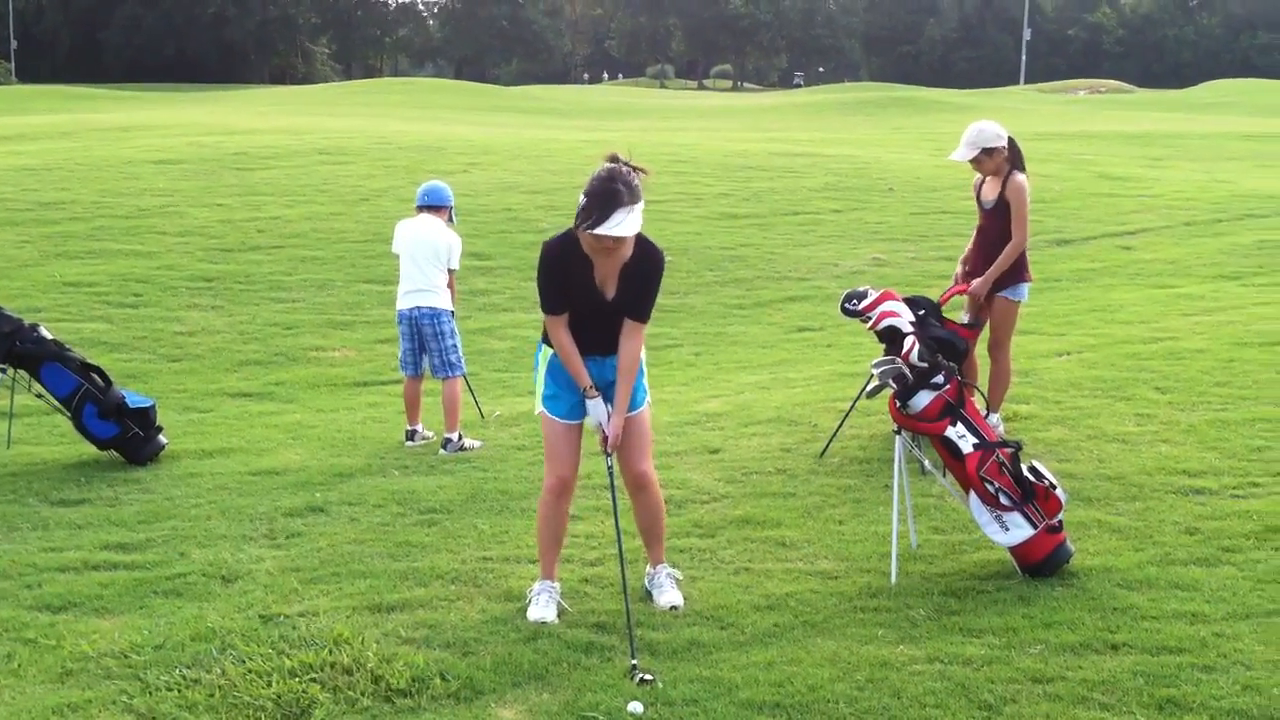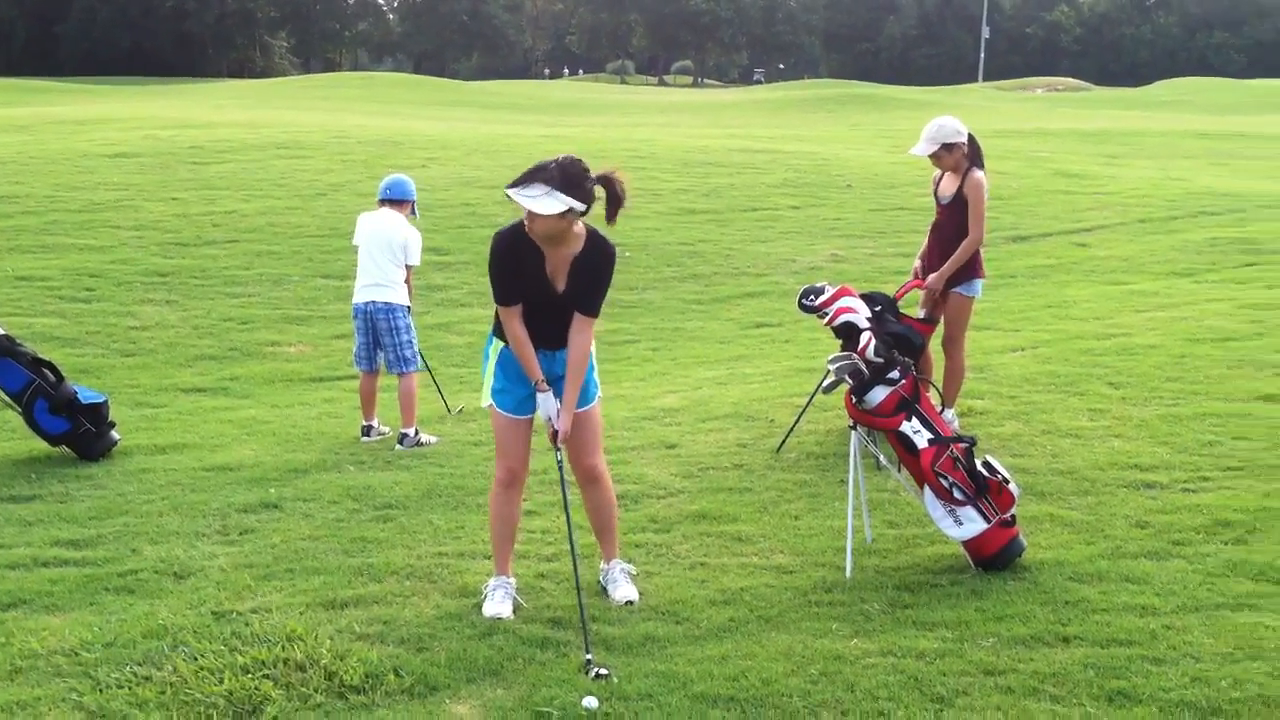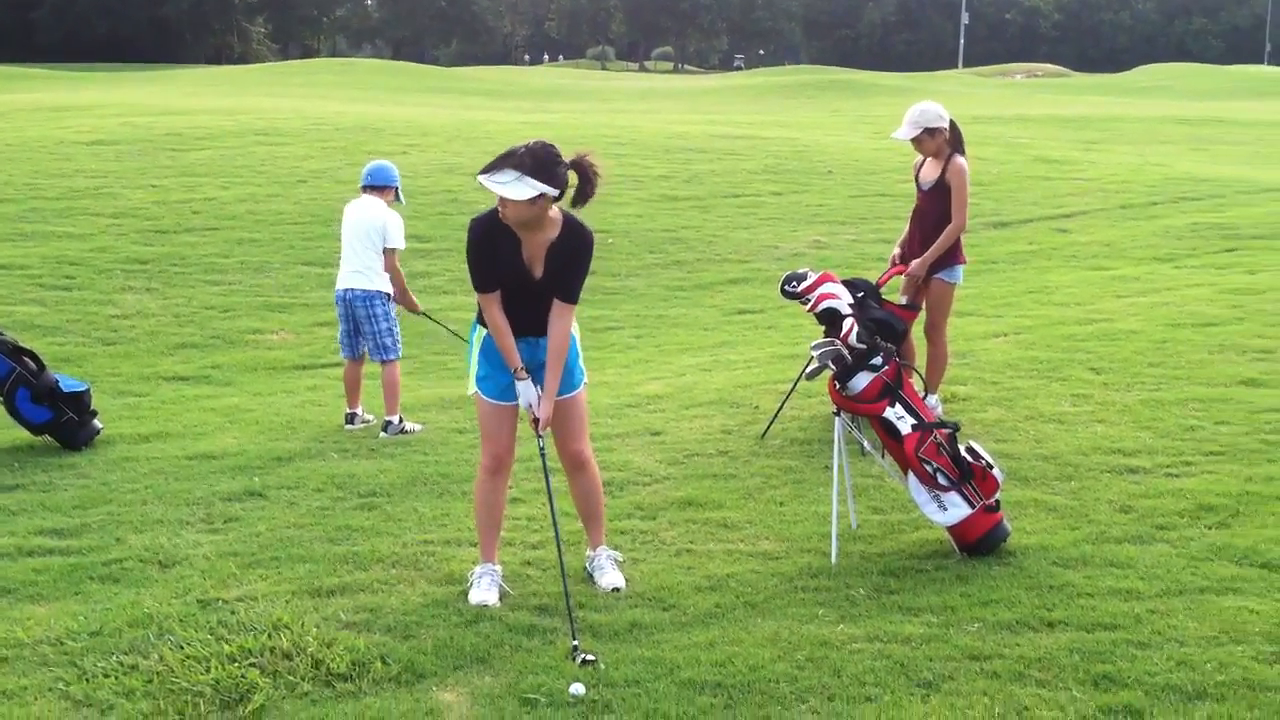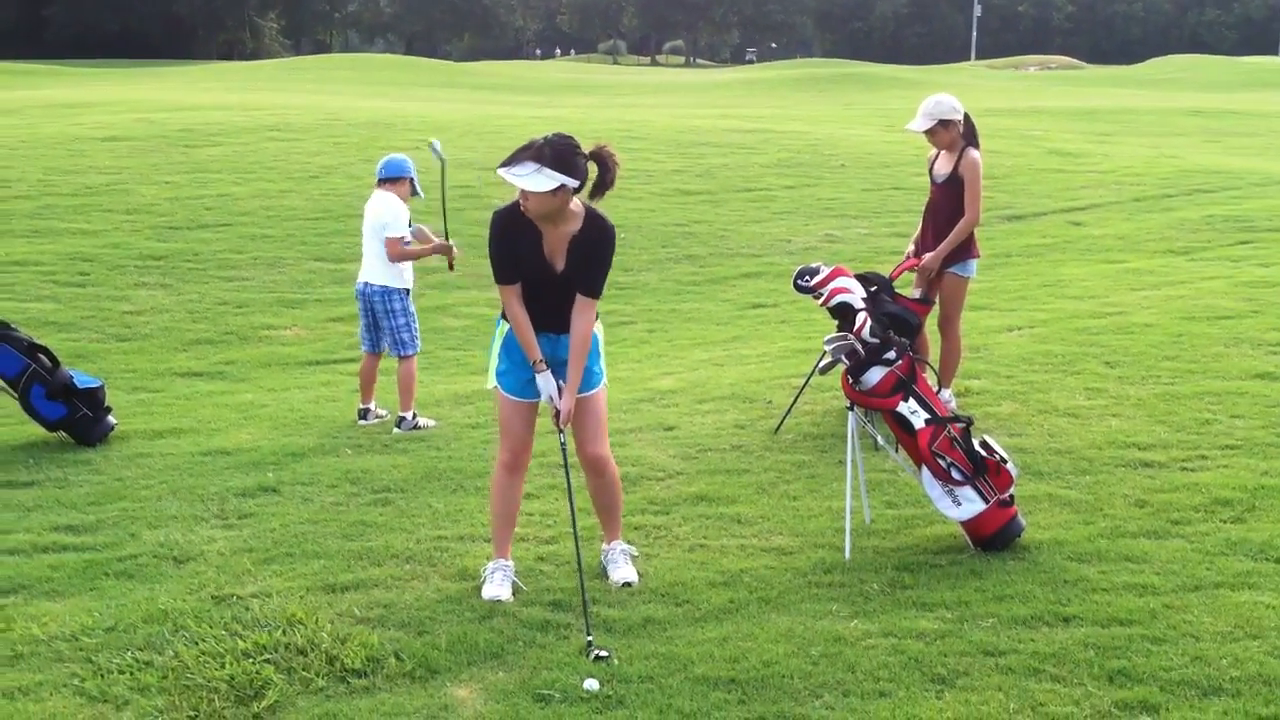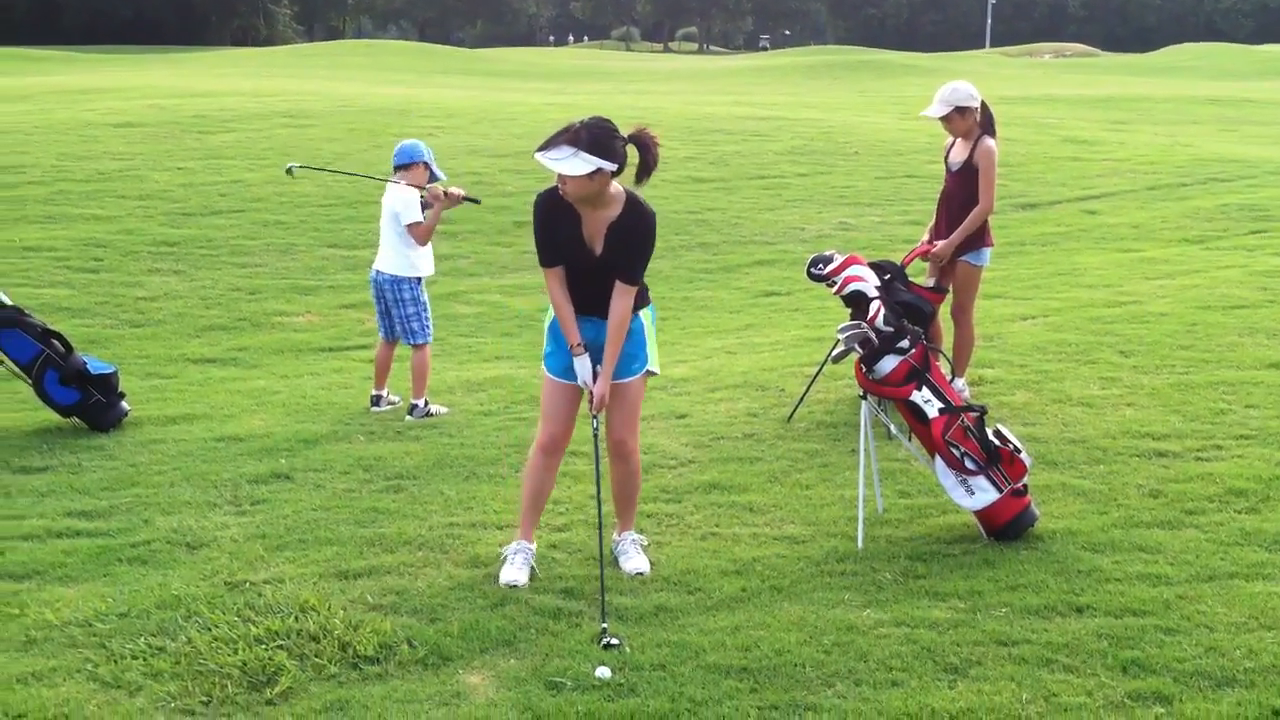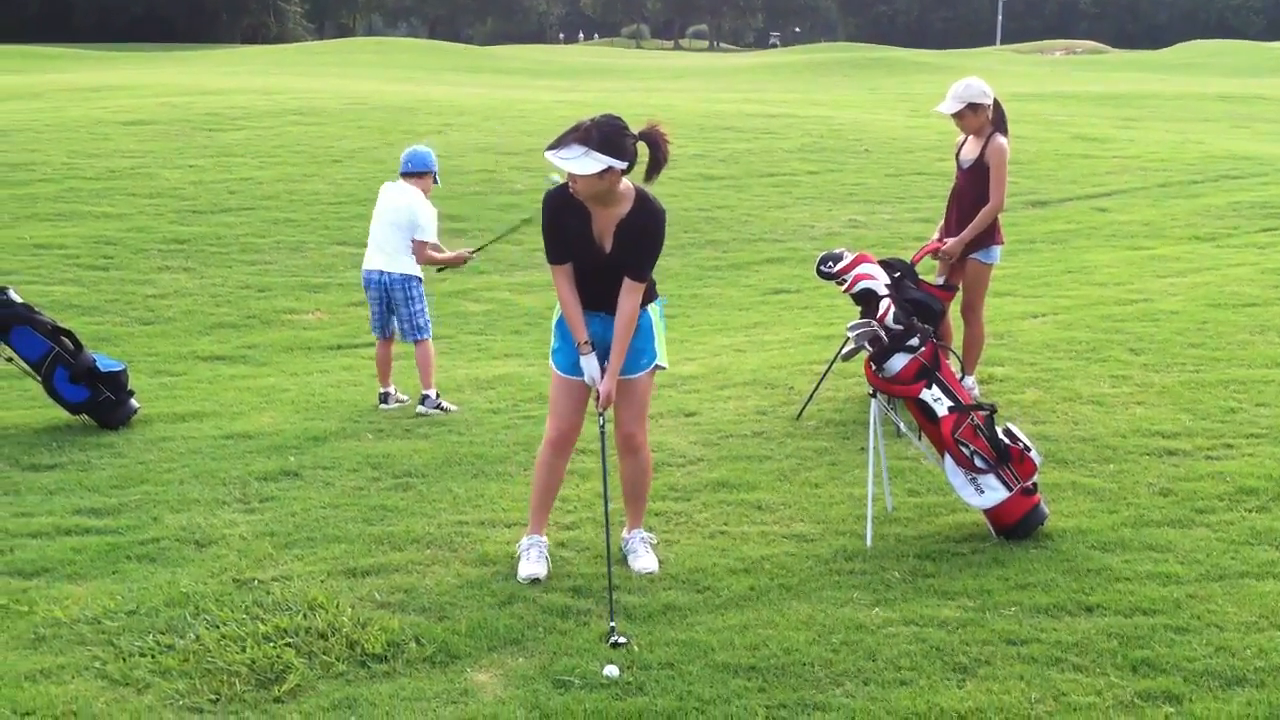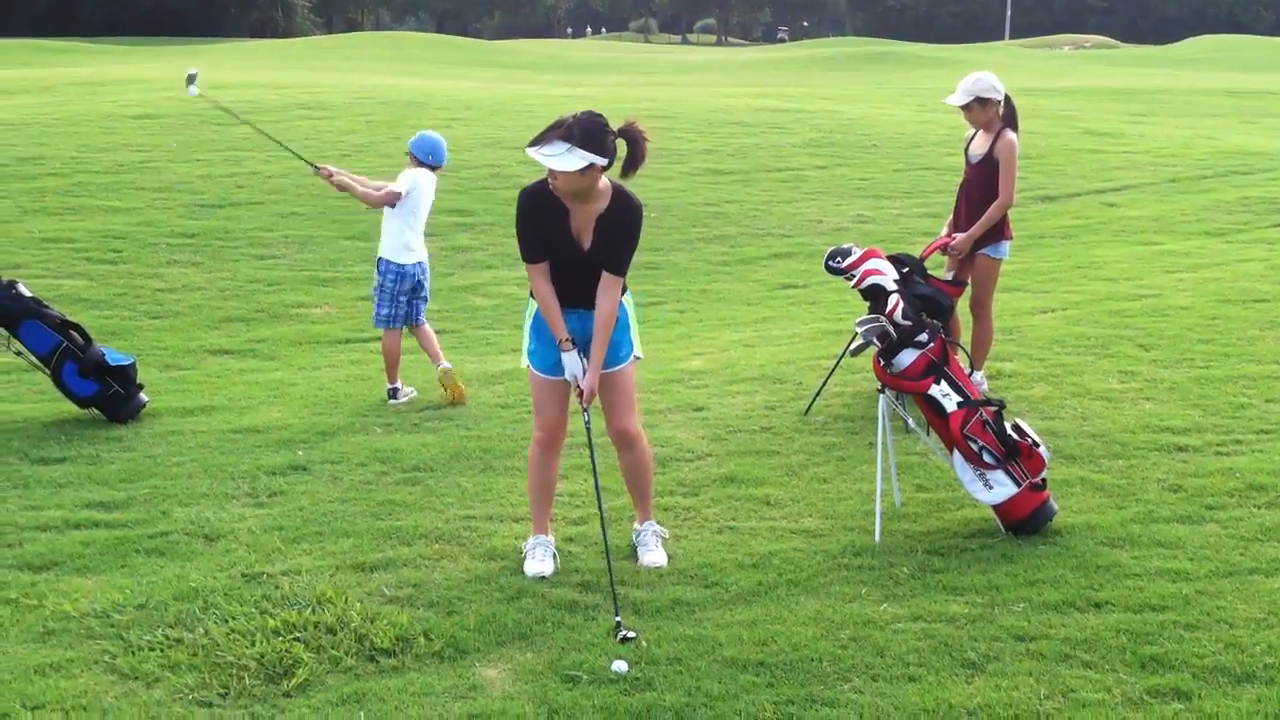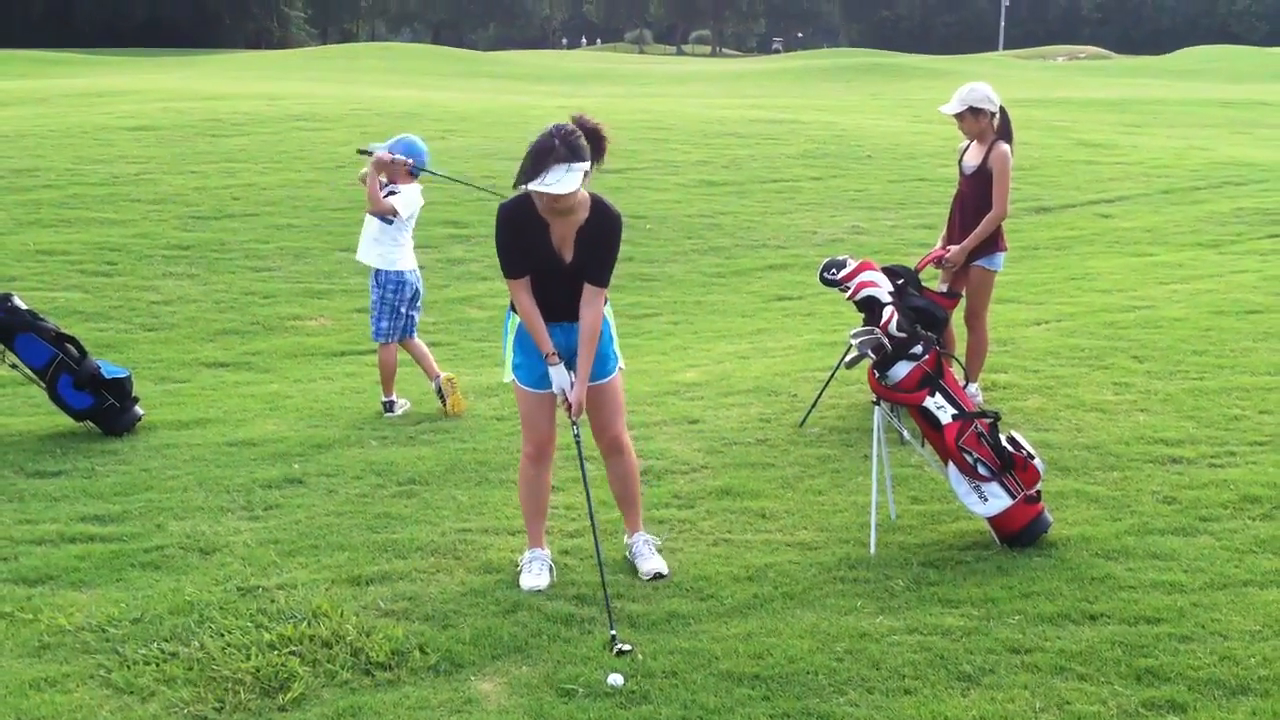
dt=0.3s
person 1, frame 1
left shoulder: (649, 258)
right shoulder: (557, 252)
left elbow: (632, 335)
right elbow: (558, 328)
left wrist: (620, 411)
right wrist: (590, 395)
left hip: (621, 365)
right hip: (565, 366)
left knee: (641, 474)
right knee: (560, 479)
left ankle: (659, 571)
right ankle: (546, 584)
person 1, frame 2
left shoulder: (599, 253)
right shoulder: (508, 243)
left elbow: (581, 329)
right elbow: (512, 320)
left wrist: (568, 406)
right wrist: (540, 388)
left hip: (570, 358)
right hip: (515, 359)
left knee: (591, 467)
right knee: (510, 471)
left ankle: (613, 565)
right ankle: (501, 579)
person 1, frame 3
left shoulder: (577, 238)
right shoulder: (485, 230)
left elbow: (560, 315)
right elbow: (491, 307)
left wrist: (549, 394)
right wrist: (519, 375)
left hip: (554, 344)
right hip: (499, 345)
left knee: (577, 454)
right knee: (495, 459)
left ankle: (600, 552)
right ankle: (487, 567)
person 1, frame 4
left shoulder: (598, 232)
right shoulder: (507, 222)
left elbow: (583, 311)
right elbow: (512, 299)
left wrist: (571, 389)
right wrist: (539, 369)
left hip: (577, 343)
right hip: (521, 343)
left knee: (595, 455)
right knee: (512, 456)
left ankle: (615, 546)
right ankle: (500, 562)
person 1, frame 5
left shoulder: (639, 217)
right shoulder: (549, 206)
left elbow: (623, 296)
right elbow: (556, 282)
left wrist: (606, 374)
right wrist: (578, 352)
left hip: (625, 328)
right hip: (569, 324)
left knee: (623, 442)
right knee: (550, 438)
left ankle: (626, 536)
right ankle: (522, 545)
person 1, frame 6
left shoulder: (648, 214)
right shoulder: (558, 203)
left elbow: (631, 293)
right elbow: (563, 280)
left wrist: (613, 372)
right wrist: (585, 349)
left hip: (633, 323)
right hip: (576, 322)
left knee: (632, 435)
right knee: (560, 434)
left ankle: (636, 533)
right ankle: (534, 538)
person 1, frame 7
left shoulder: (626, 209)
right shoulder: (534, 200)
left elbow: (608, 289)
right elbow: (539, 278)
left wrist: (595, 367)
right wrist: (565, 346)
left hip: (608, 318)
right hip: (552, 319)
left knee: (626, 429)
right knee: (548, 433)
left ankle: (646, 527)
right ankle: (540, 538)
person 1, frame 8
left shoulder: (605, 219)
right shoulder: (513, 215)
left elbow: (592, 300)
right elbow: (521, 293)
left wrist: (582, 379)
right wrist: (552, 360)
left hip: (589, 329)
right hip: (534, 332)
left knee: (615, 438)
right knee: (537, 446)
left ankle: (638, 538)
right ankle: (536, 552)
person 2, frame 1
left shoulder: (1016, 184)
right shoulder: (980, 183)
left elbow: (1019, 240)
left wrist: (988, 278)
right wrist: (963, 263)
left hip: (1007, 277)
right hip: (980, 272)
left knee: (998, 348)
left ankle: (993, 417)
person 2, frame 2
left shoulder: (974, 181)
right shoulder: (939, 178)
left elbow: (975, 237)
left wrist: (943, 273)
right wrist: (920, 258)
left hip: (962, 273)
right hip: (935, 268)
left knee: (952, 343)
left ankle: (947, 412)
person 2, frame 3
left shoulder: (956, 167)
right shoulder: (920, 164)
left elbow: (958, 223)
left wrist: (927, 260)
right wrist: (900, 246)
left hip: (943, 260)
right hip: (916, 255)
left knee: (934, 330)
left ankle: (931, 398)
person 2, frame 4
left shoulder: (969, 159)
right shoulder: (934, 157)
left elbow: (971, 217)
left wrist: (940, 254)
right wrist: (915, 242)
left hip: (956, 254)
right hip: (929, 250)
left knee: (947, 323)
left ankle: (945, 393)
person 2, frame 5
left shoulder: (985, 148)
right shoulder: (951, 144)
left elbow: (986, 205)
left wrist: (952, 241)
right wrist: (930, 231)
left hip: (970, 242)
right hip: (944, 238)
left knee: (961, 312)
left ankle: (958, 382)
person 2, frame 6
left shoulder: (996, 145)
right shoulder: (963, 142)
left elbow: (996, 204)
left wrist: (962, 239)
right wrist: (941, 230)
left hip: (981, 240)
right hip: (954, 236)
left knee: (970, 310)
left ankle: (968, 380)
person 2, frame 7
left shoulder: (1006, 141)
right shoulder: (971, 137)
left elbow: (1005, 199)
left wrist: (971, 234)
right wrist: (950, 225)
left hip: (990, 235)
right hip: (963, 232)
left knee: (979, 306)
left ankle: (977, 375)
person 2, frame 8
left shoulder: (999, 152)
right shoulder: (965, 148)
left elbow: (999, 211)
left wrist: (966, 247)
right wrist: (944, 239)
left hip: (984, 248)
right hip: (957, 244)
left knee: (974, 318)
left ankle: (971, 387)
person 3, frame 1
left shoulder: (403, 228)
right shoulder: (450, 237)
right elbow: (450, 281)
right wrist: (449, 308)
left hip: (406, 307)
right hip: (436, 308)
left knee: (413, 374)
right knee: (451, 375)
left ankle: (413, 430)
right ankle: (452, 438)
person 3, frame 2
left shoulder: (364, 221)
right shoulder: (410, 232)
right elbow: (407, 278)
right wrist: (407, 307)
left hip: (362, 302)
right hip: (391, 304)
left knee: (369, 369)
right knee: (407, 370)
left ankle: (369, 426)
right ankle: (408, 434)
person 3, frame 3
left shoulder: (351, 209)
right shoulder: (390, 217)
right elbow: (390, 265)
left wrist: (395, 292)
right wrist: (406, 296)
left hip: (344, 289)
right hip: (372, 292)
left knee: (354, 357)
right knee: (389, 358)
left ankle: (353, 414)
right ankle: (393, 421)
person 3, frame 4
left shoulder: (375, 203)
right shoulder: (395, 208)
left elbow: (412, 229)
right elbow: (396, 254)
left wrist: (436, 242)
right wrist: (433, 249)
left hip: (366, 285)
right hip: (390, 289)
left knee: (371, 351)
right knee: (407, 353)
left ankle: (366, 409)
right ankle: (406, 418)
person 3, frame 5
left shoulder: (397, 190)
right shoulder: (407, 195)
left elbow: (429, 201)
right elbow: (421, 237)
left wrist: (449, 196)
right wrist: (439, 206)
left hip: (382, 274)
right hip: (403, 278)
left knee: (388, 339)
right knee: (420, 342)
left ankle: (379, 395)
right ankle: (418, 405)
person 3, frame 6
left shoulder: (388, 190)
right shoulder: (424, 208)
right elbow: (422, 255)
left wrist: (440, 250)
right wrist: (450, 258)
left hip: (373, 273)
right hip: (404, 276)
left knee: (384, 336)
right knee: (422, 337)
left ankle: (387, 393)
right ankle: (429, 398)
person 3, frame 7
left shoulder: (413, 177)
right shoulder: (427, 182)
left elbow: (380, 198)
right elbow: (383, 189)
left wrist: (344, 182)
right wrist: (341, 175)
left hip: (395, 264)
right hip: (418, 264)
left knee: (391, 328)
right knee: (418, 321)
left ankle: (395, 388)
right ankle: (442, 365)
person 3, frame 8
left shoulder: (409, 195)
right shoulder: (391, 184)
left elbow: (375, 208)
right elbow: (365, 177)
left wrist: (379, 167)
right wrist: (377, 166)
left hip: (390, 275)
right hip: (405, 274)
left knee: (387, 340)
right knee: (407, 336)
left ankle: (390, 401)
right ankle: (440, 380)
